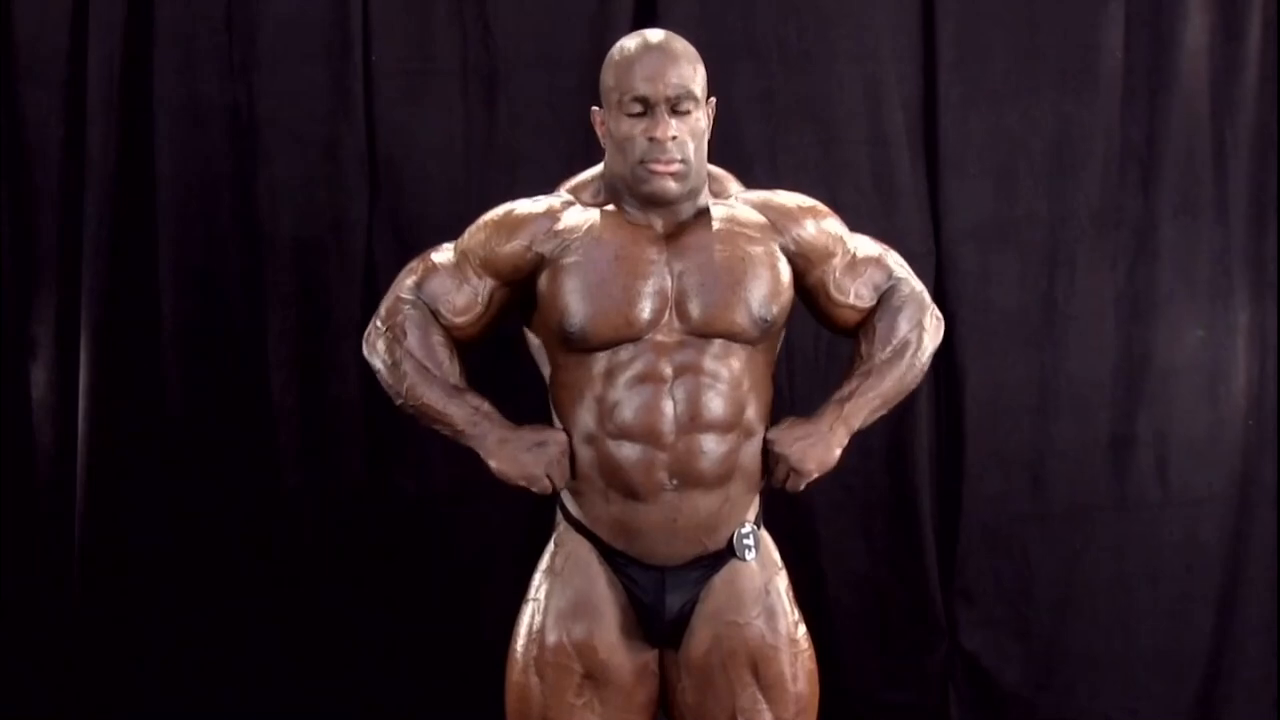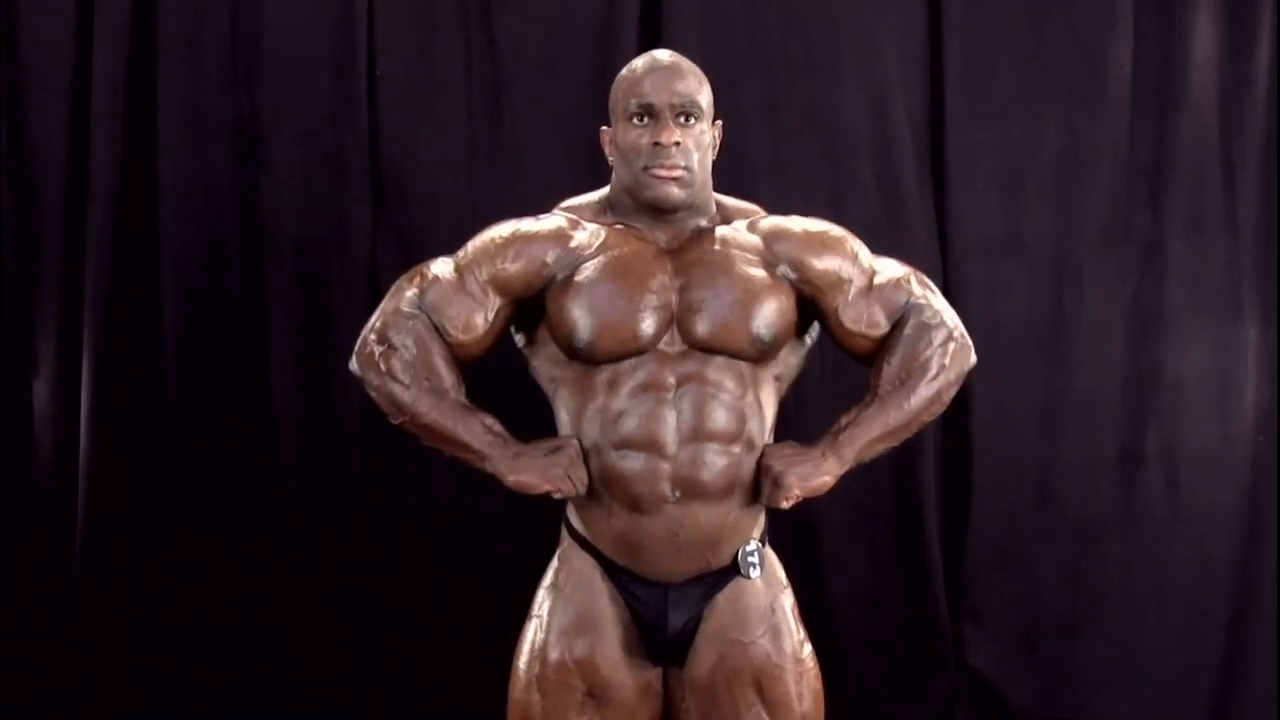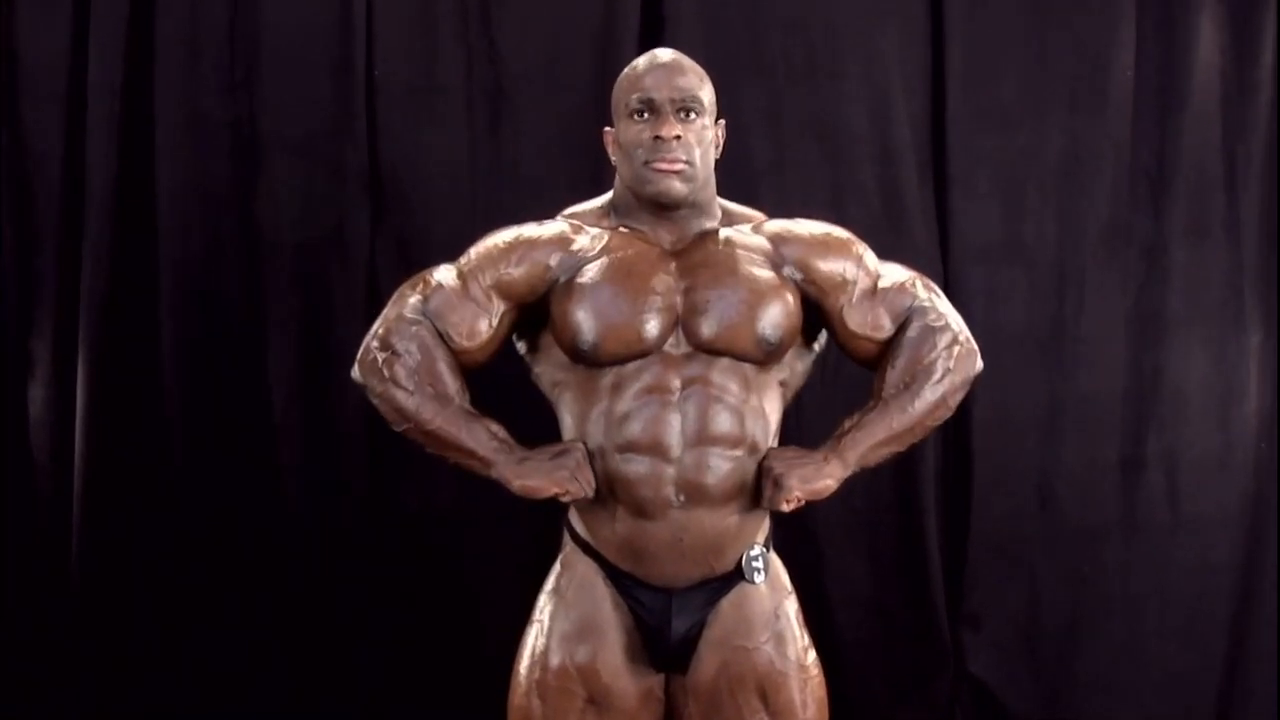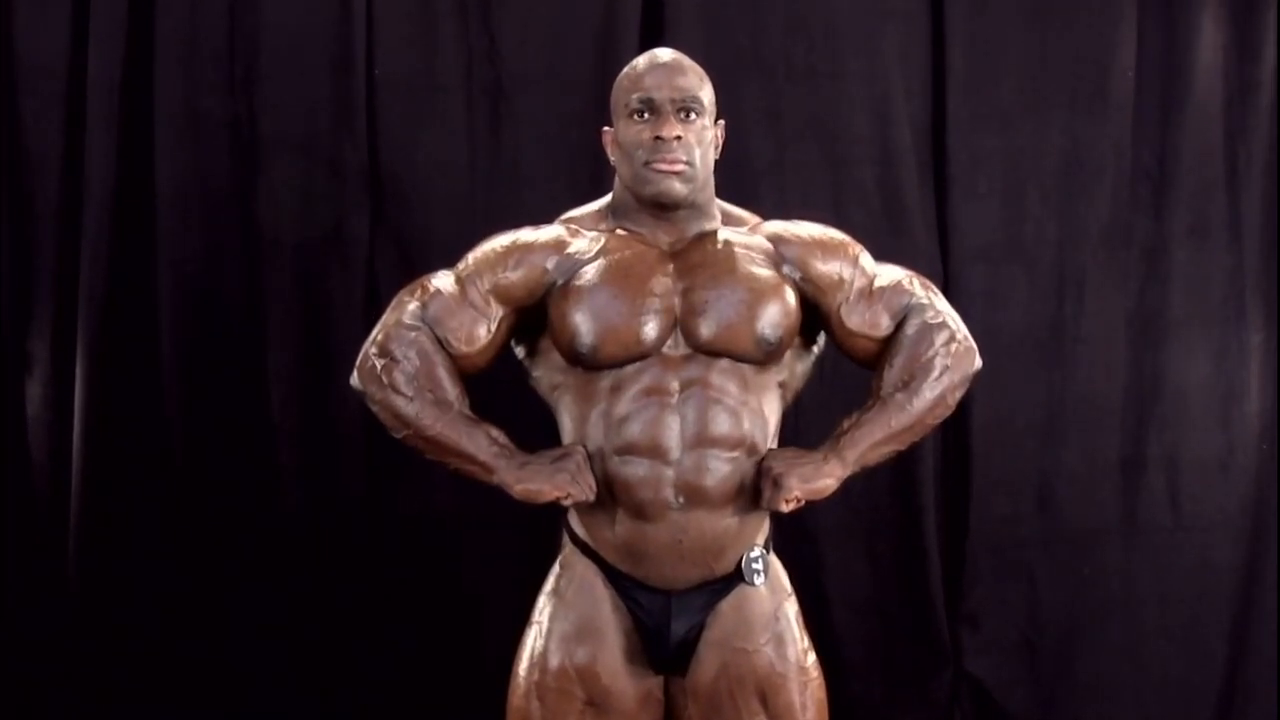
dt=0.7s
person 1, frame 1
left shoulder: (783, 226)
right shoulder: (538, 232)
left elbow: (909, 310)
right elbow: (400, 324)
left wrist: (834, 424)
right wrist: (493, 435)
left hip: (736, 574)
right hip: (591, 574)
person 1, frame 2
left shoulder: (787, 251)
right shoulder: (546, 251)
left elbow: (939, 337)
right elbow: (389, 341)
left wrist: (835, 451)
right wrist: (502, 452)
left hip: (739, 592)
right hip: (594, 589)
person 1, frame 3
left shoulder: (794, 255)
right shoulder: (547, 255)
left elbow: (945, 342)
right elbow: (393, 350)
left wrist: (837, 458)
right wrist: (508, 460)
left hip: (743, 595)
right hip: (596, 594)
person 1, frame 4
left shoulder: (793, 256)
right shoulder: (545, 259)
left elbow: (945, 343)
right elbow: (391, 355)
left wrist: (836, 458)
right wrist: (508, 463)
left hip: (743, 596)
right hip: (596, 595)
